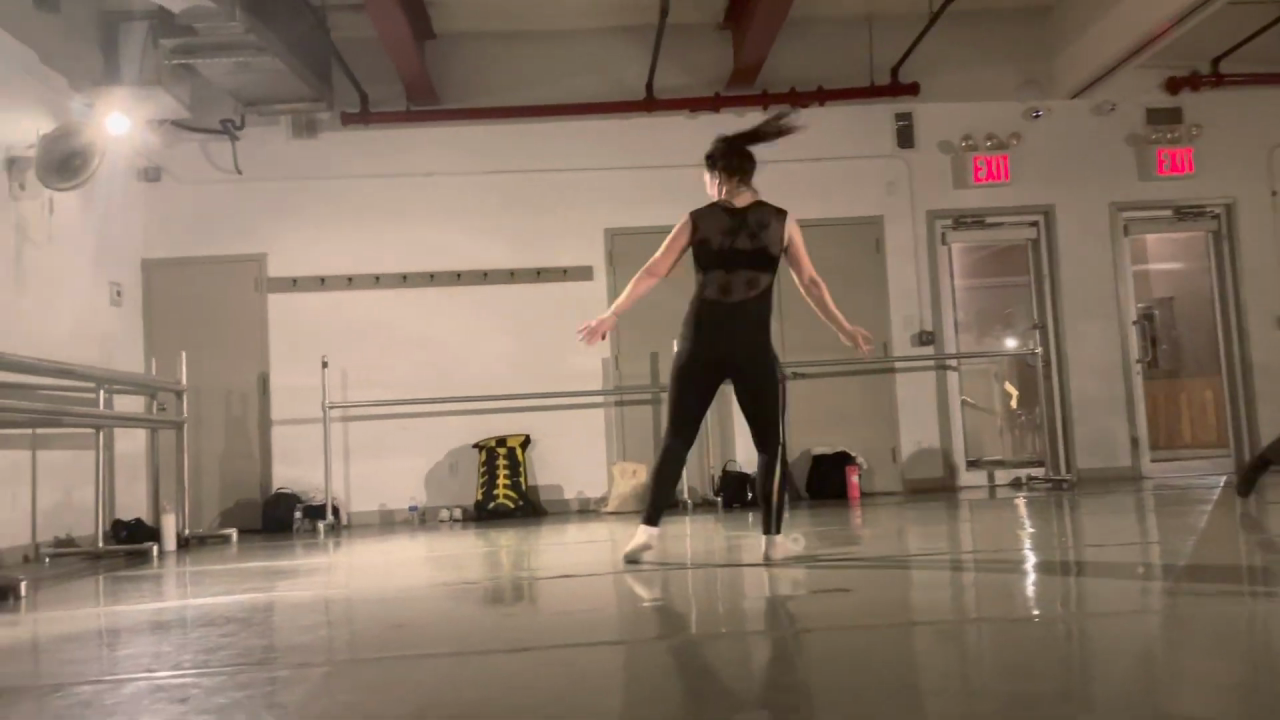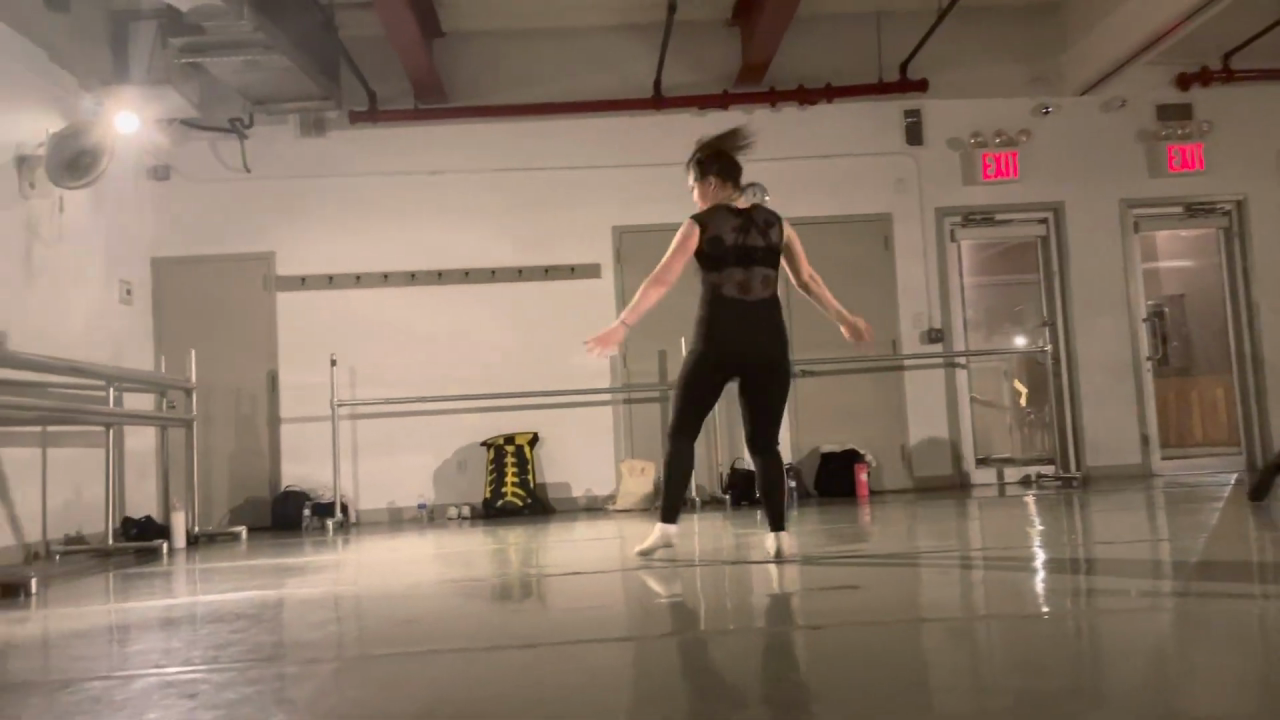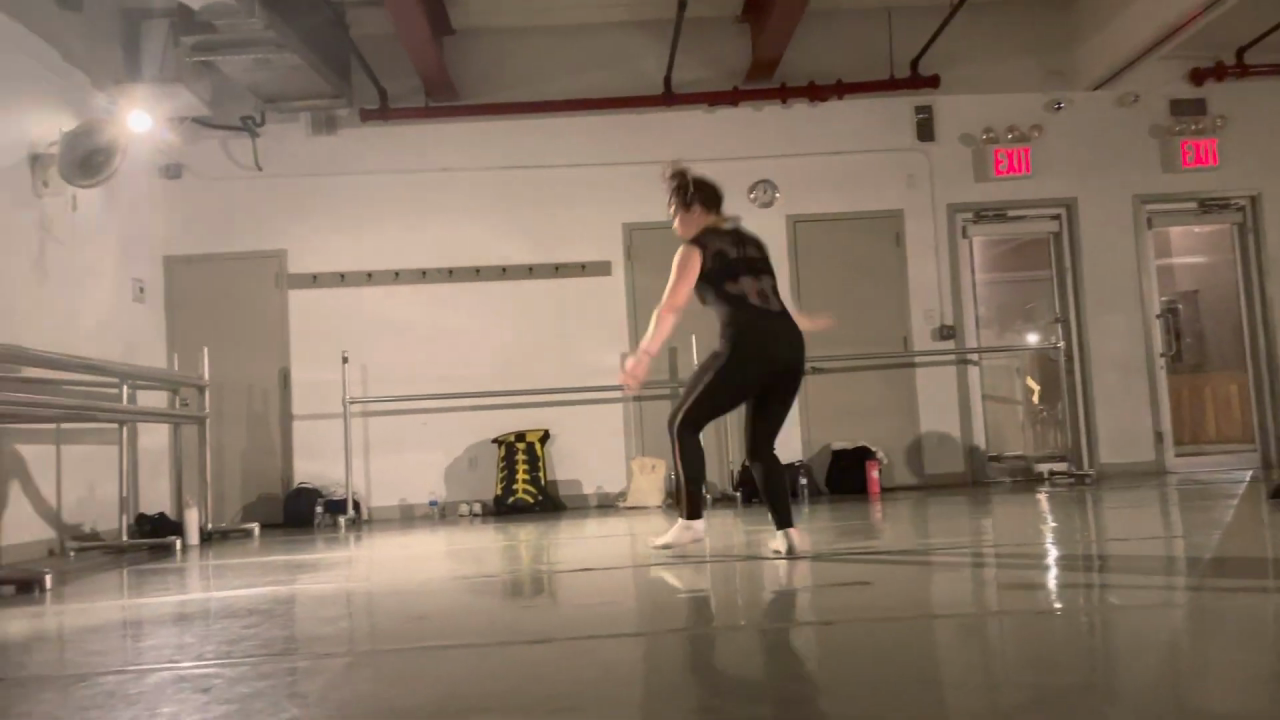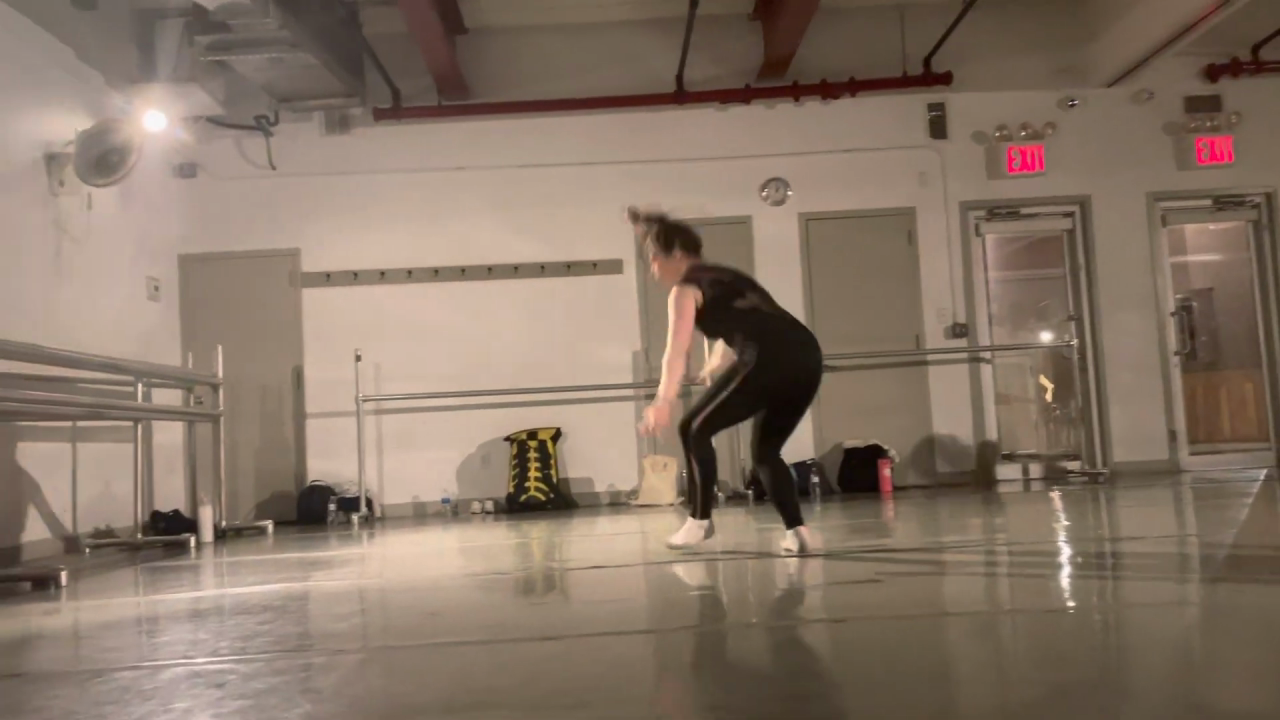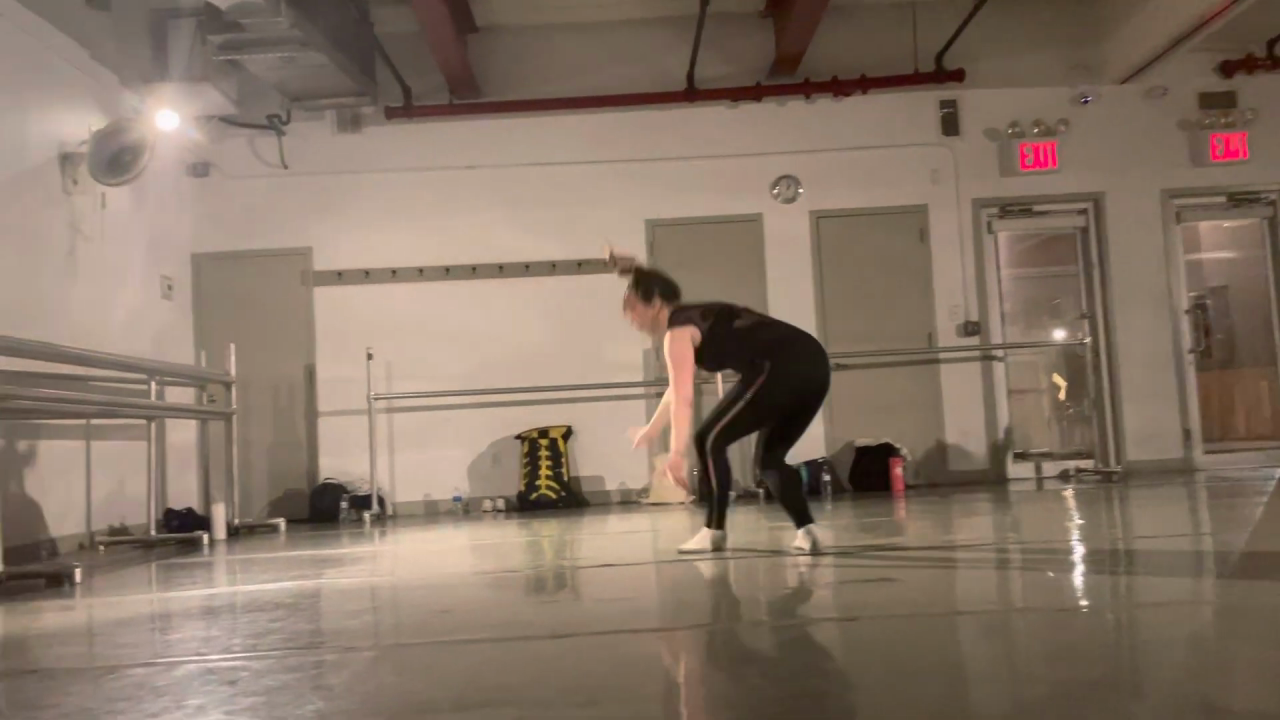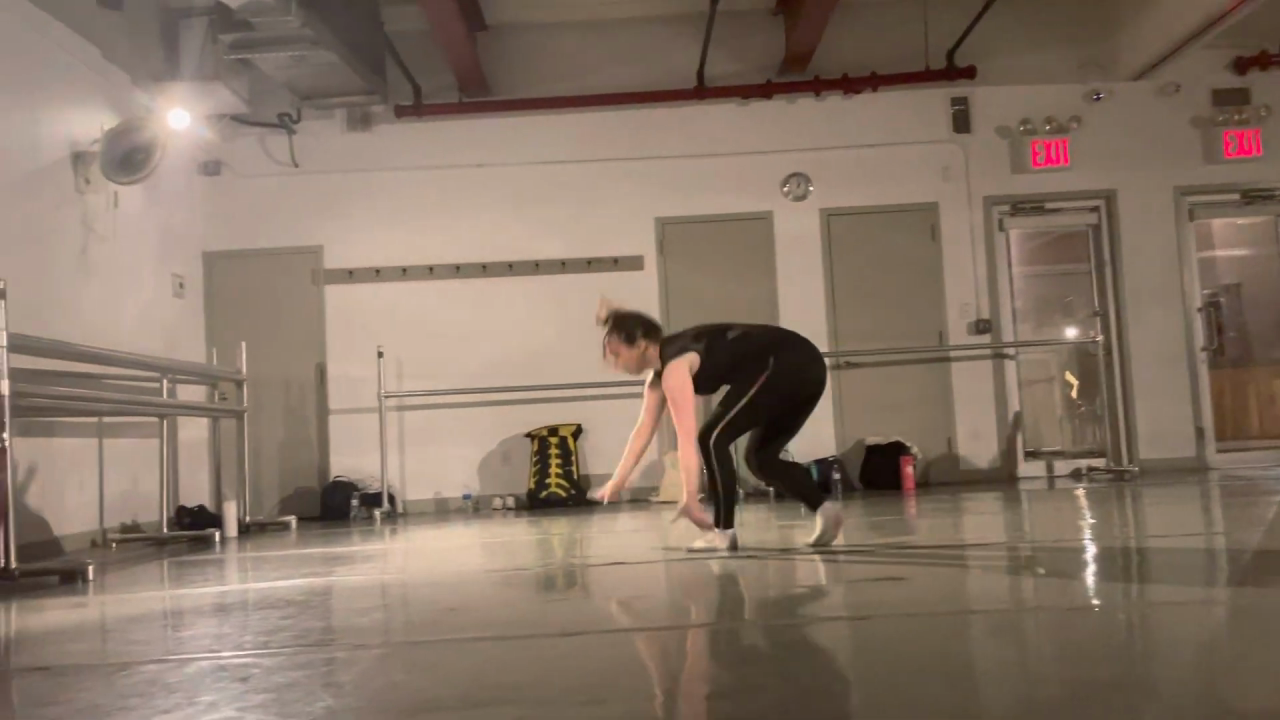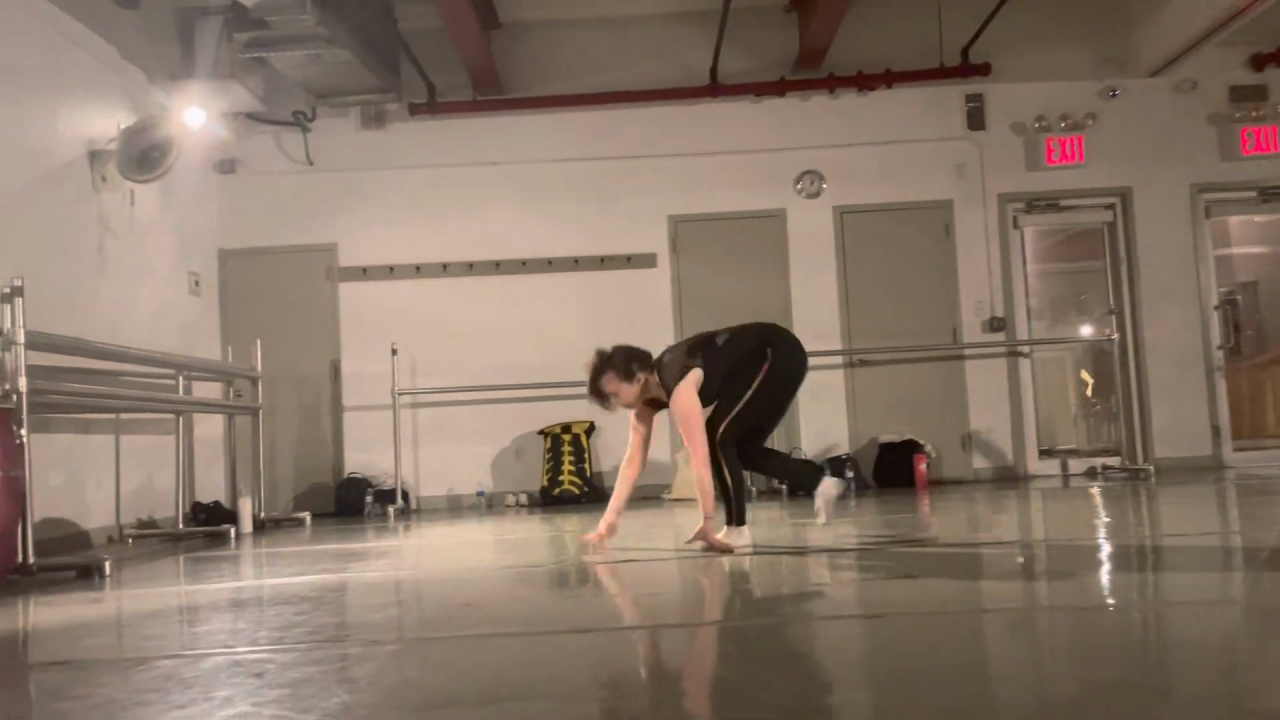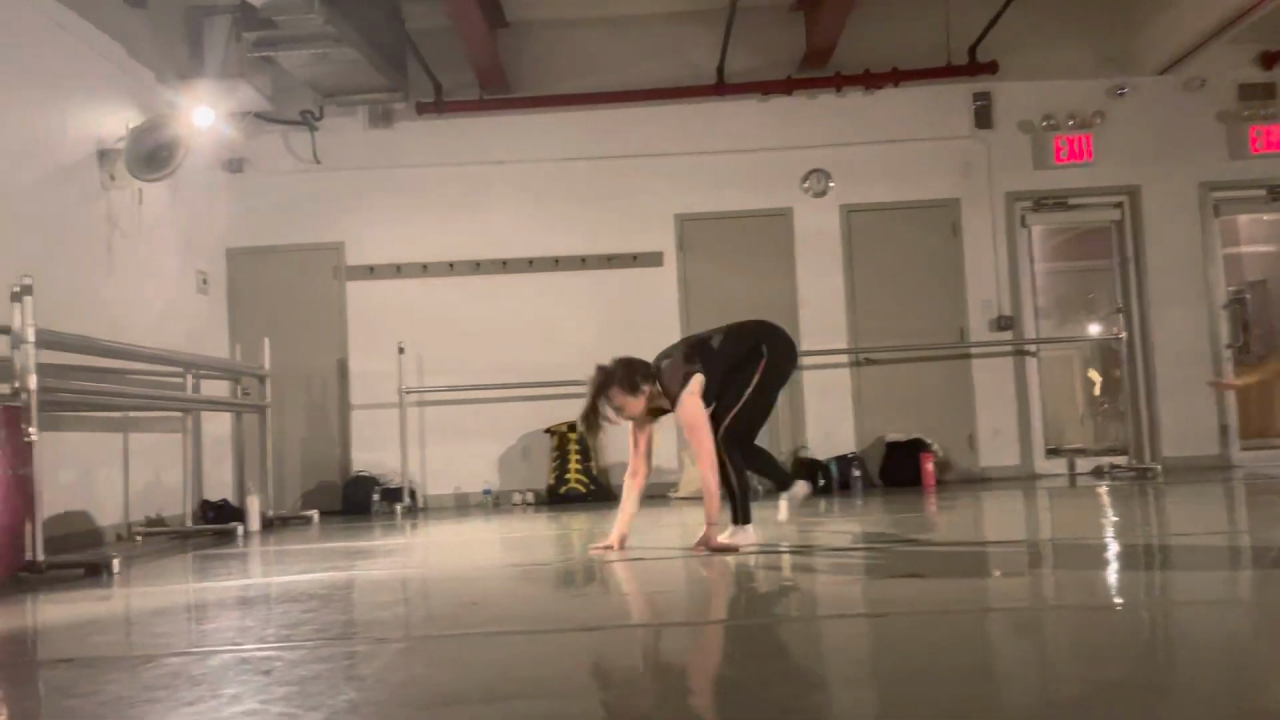
dt=0.1s
person 1, frame 1
left shoulder: (696, 222)
right shoulder: (780, 221)
left elbow: (652, 273)
right elbow: (811, 283)
left wrist: (610, 316)
right wrist: (845, 329)
left hip: (701, 339)
right hip: (751, 344)
left knee: (678, 440)
right knee: (771, 445)
left ankle: (648, 530)
right ankle: (773, 538)
person 1, frame 2
left shoulder: (699, 225)
right shoulder: (775, 223)
left elbow: (660, 281)
right elbow: (807, 280)
left wrist: (621, 325)
right wrist: (845, 317)
left hip: (717, 340)
right hip: (768, 342)
left knee: (680, 435)
right knee: (763, 445)
left ankle: (666, 527)
right ankle: (777, 535)
person 1, frame 3
left shoulder: (693, 250)
right shoulder: (752, 242)
left elbow: (670, 308)
left wrist: (643, 355)
right wrist: (798, 320)
left hip: (747, 346)
right hip: (788, 349)
left knee: (683, 425)
right knee: (760, 448)
left ankle: (689, 521)
right ankle: (787, 533)
person 1, frame 4
left shoulder: (685, 289)
right shoulder: (722, 278)
left elbow: (677, 352)
left wrist: (664, 401)
right wrist: (715, 367)
left hip: (768, 359)
right hip: (807, 359)
left knee: (695, 430)
right knee: (766, 452)
left ankle: (699, 522)
right ankle: (796, 530)
person 1, frame 5
left shoulder: (678, 333)
right shoulder: (696, 322)
left elbow: (683, 399)
right elbow: (679, 390)
left wrist: (677, 453)
right wrist: (654, 426)
left hip: (781, 368)
right hip: (812, 363)
left knee: (710, 438)
right knee: (770, 461)
left ankle: (713, 532)
right ankle: (807, 529)
person 1, frame 6
left shoulder: (675, 364)
right shoulder: (662, 371)
left elbow: (688, 438)
right elbow: (643, 430)
left wrist: (690, 498)
right wrist: (618, 480)
left hip: (782, 363)
left knee: (713, 438)
right knee: (760, 458)
left ankle: (724, 531)
right ankle: (824, 507)
person 1, frame 7
left shoulder: (678, 387)
right shoulder: (650, 391)
left elbow: (701, 459)
right elbow: (633, 461)
left wrist: (707, 522)
right wrist: (609, 519)
left hip: (776, 353)
right hip: (763, 356)
left knee: (720, 437)
right knee: (744, 447)
left ankle: (737, 530)
right ankle: (821, 484)
person 1, frame 8
left shoulder: (683, 393)
right shoulder: (643, 395)
left elbow: (706, 462)
right elbow: (637, 471)
left wrist: (711, 529)
right wrist: (619, 531)
left hip: (769, 348)
right hip: (749, 351)
left knee: (727, 437)
right knee: (734, 441)
left ankle: (742, 528)
right ankle: (790, 486)
